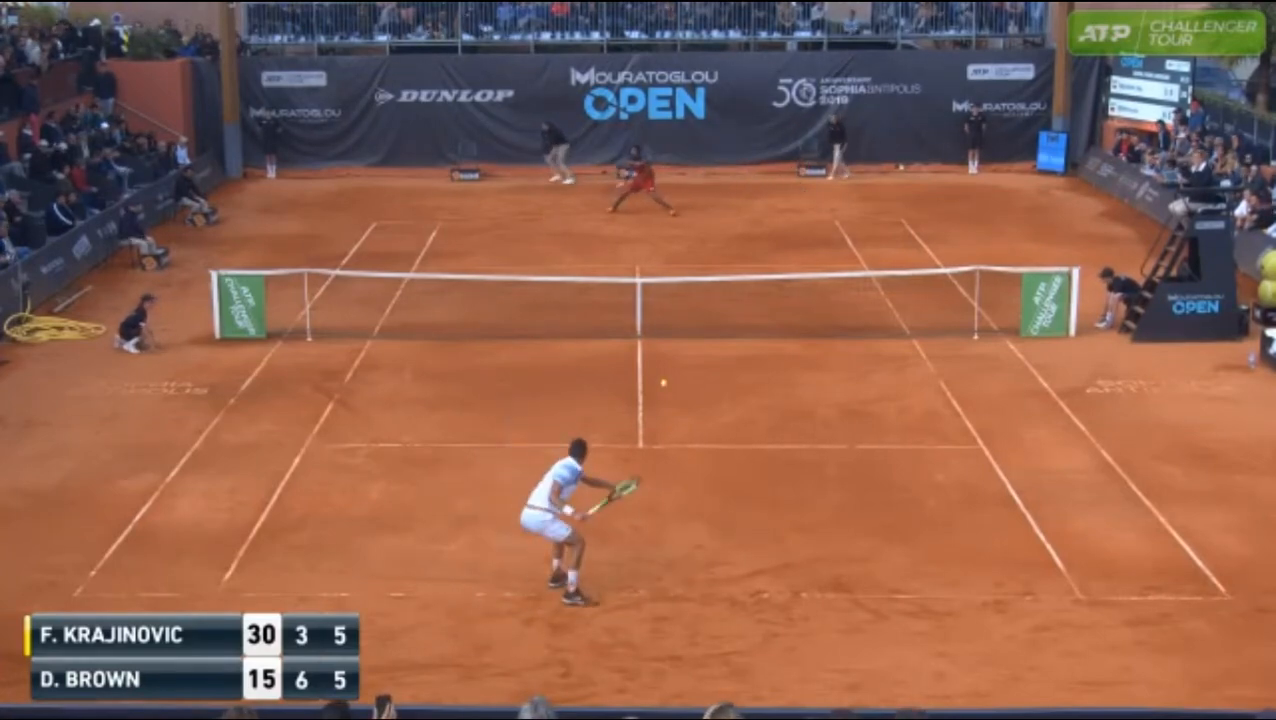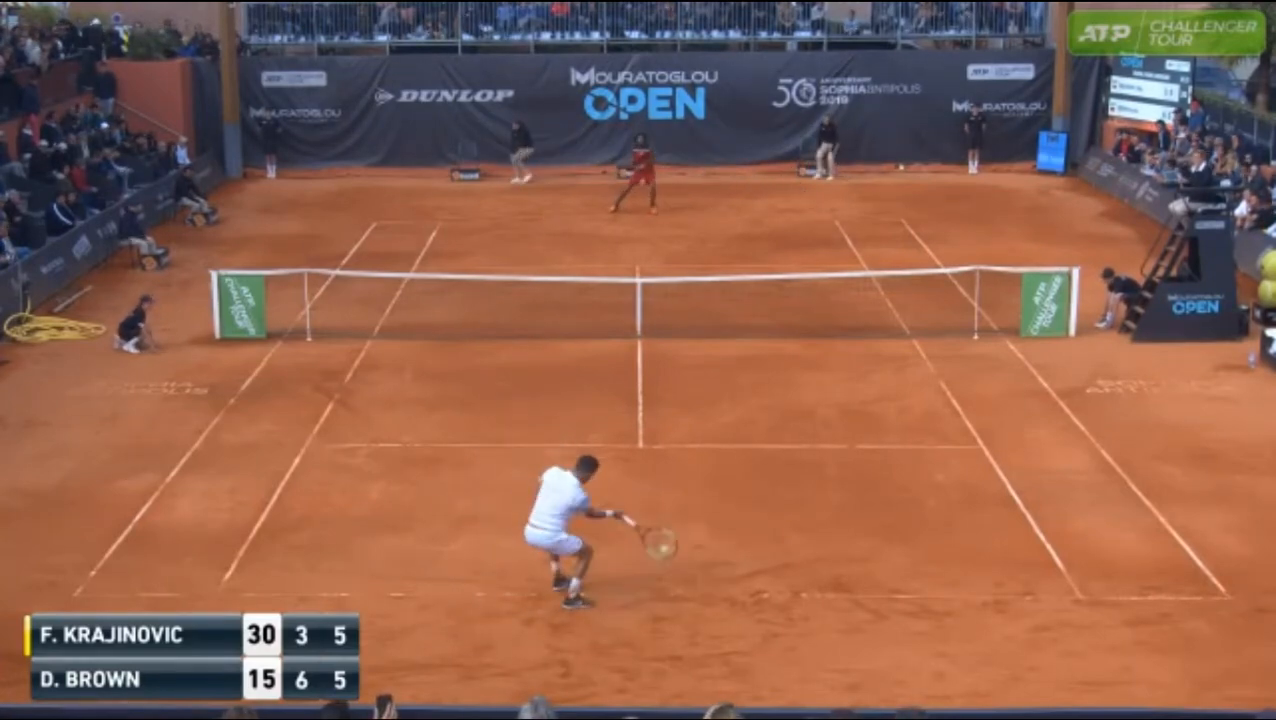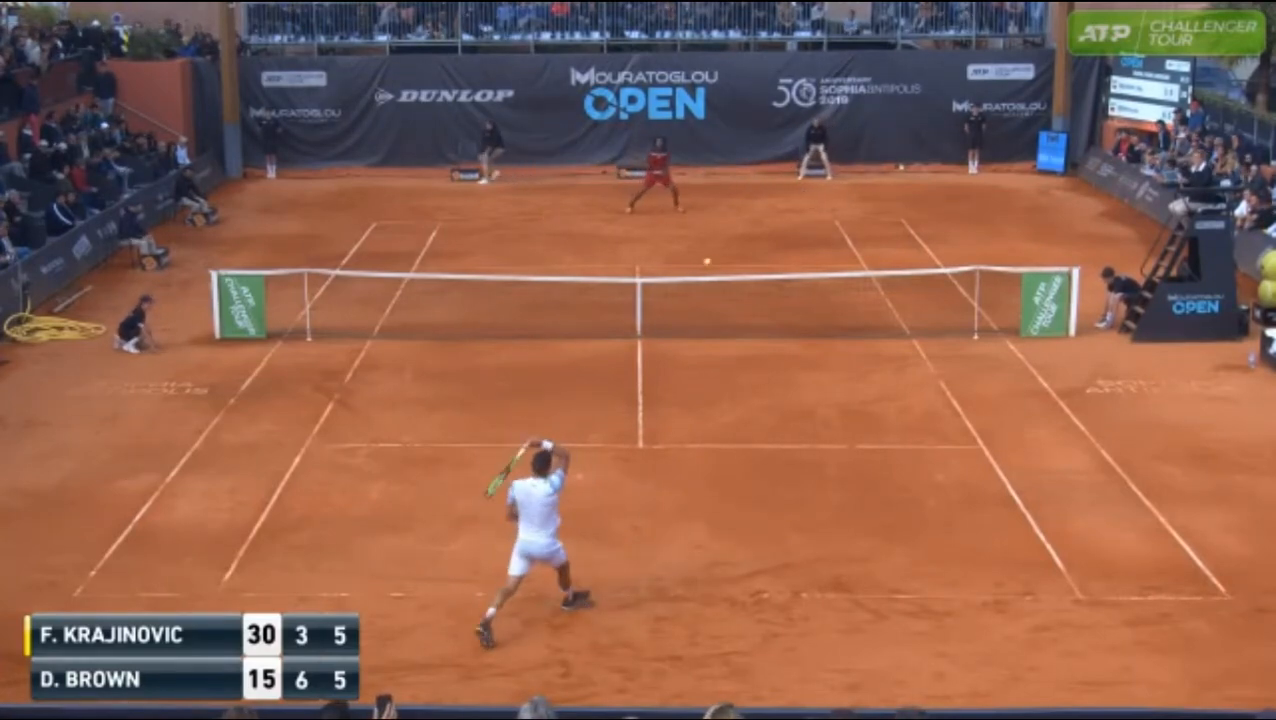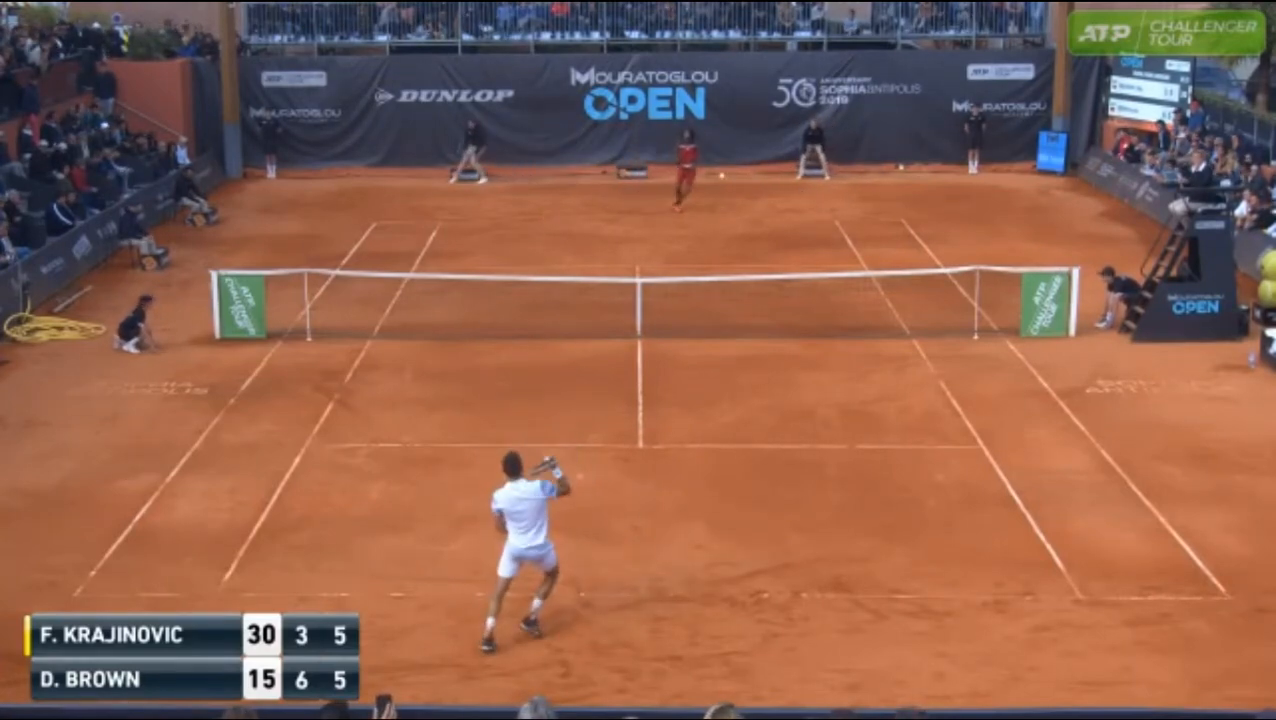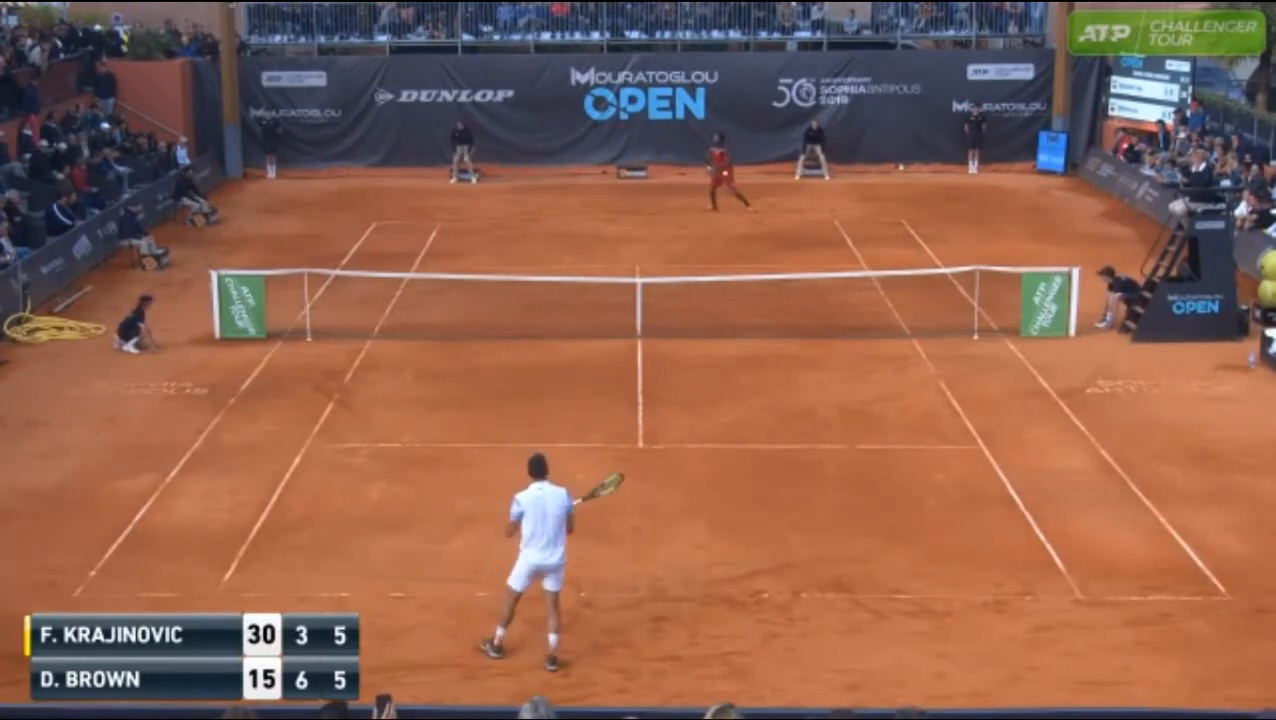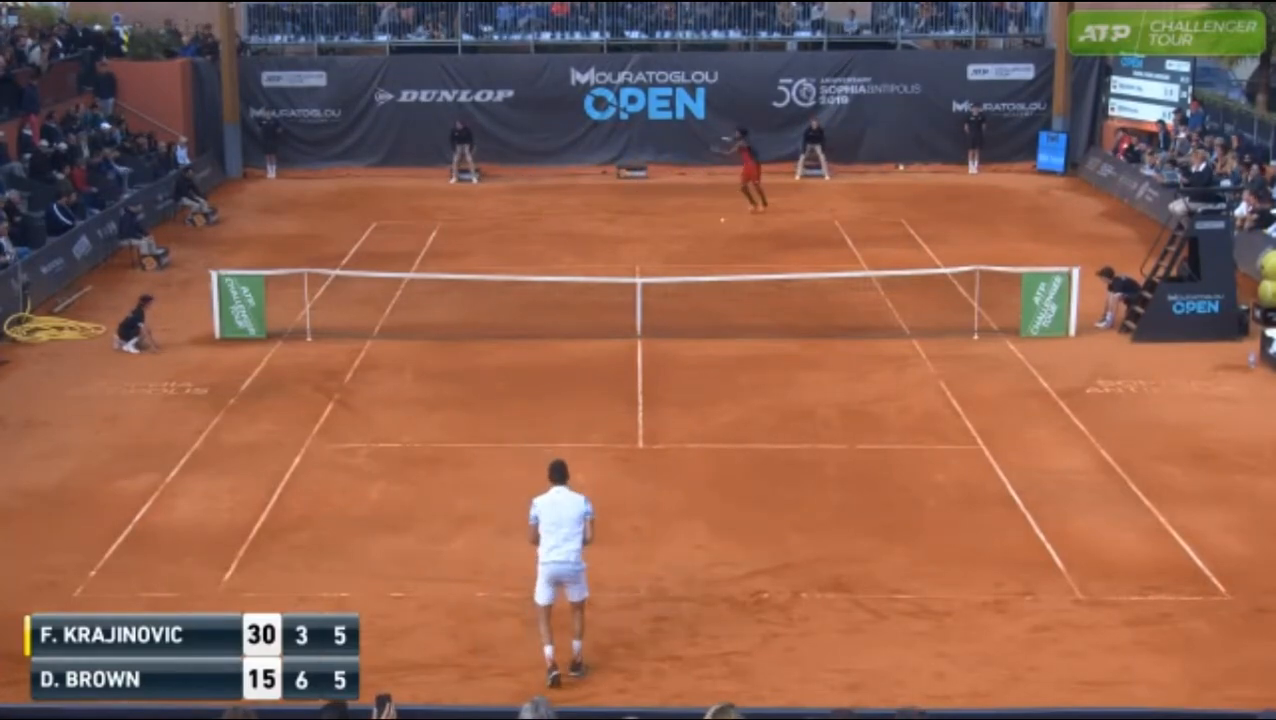
dt=0.3s
person 1, frame 1
left shoulder: (567, 466)
right shoulder: (567, 468)
left elbow: (587, 479)
right elbow: (553, 496)
left wrist: (611, 486)
right wrist: (569, 511)
left hip: (527, 516)
right hip: (540, 517)
left knee: (561, 535)
right knee: (578, 543)
left ankle: (556, 575)
right ankle: (571, 592)
person 1, frame 2
left shoulder: (553, 472)
right shoulder: (579, 496)
right elbow: (591, 514)
right wrist: (610, 513)
left hip: (529, 532)
right hip: (548, 538)
right knee: (586, 553)
left ankle: (557, 579)
right ankle: (571, 598)
person 1, frame 3
left shoulder: (516, 486)
right shoulder: (553, 485)
left elbow: (511, 514)
right elbow: (565, 455)
right wrist: (544, 444)
left hip: (524, 544)
right hip: (547, 546)
left knee: (510, 587)
right knee: (563, 566)
left ankle: (487, 622)
right ankle: (570, 599)
person 1, frame 4
left shoulder: (499, 496)
right shoulder: (539, 487)
left elbow: (500, 527)
right elbow: (566, 490)
right wrist: (555, 468)
left hip: (515, 548)
right hip: (540, 547)
left knee: (499, 590)
right knee: (552, 572)
left ankle: (488, 637)
right ankle: (531, 617)
person 1, frame 5
left shoulder: (521, 499)
right shoulder: (563, 494)
left elbow: (510, 532)
right elbow: (570, 529)
left hip: (529, 559)
right hip: (555, 560)
left knee: (511, 601)
right knee: (553, 606)
left ankle: (497, 644)
right ankle: (552, 656)
person 1, frame 6
left shoulder: (538, 503)
right shoulder: (582, 501)
left elbow: (533, 539)
right elbow: (589, 537)
left hip: (548, 566)
right hip: (573, 566)
left knee: (543, 616)
right knee: (578, 611)
left ankle: (551, 665)
right ankle: (576, 662)
